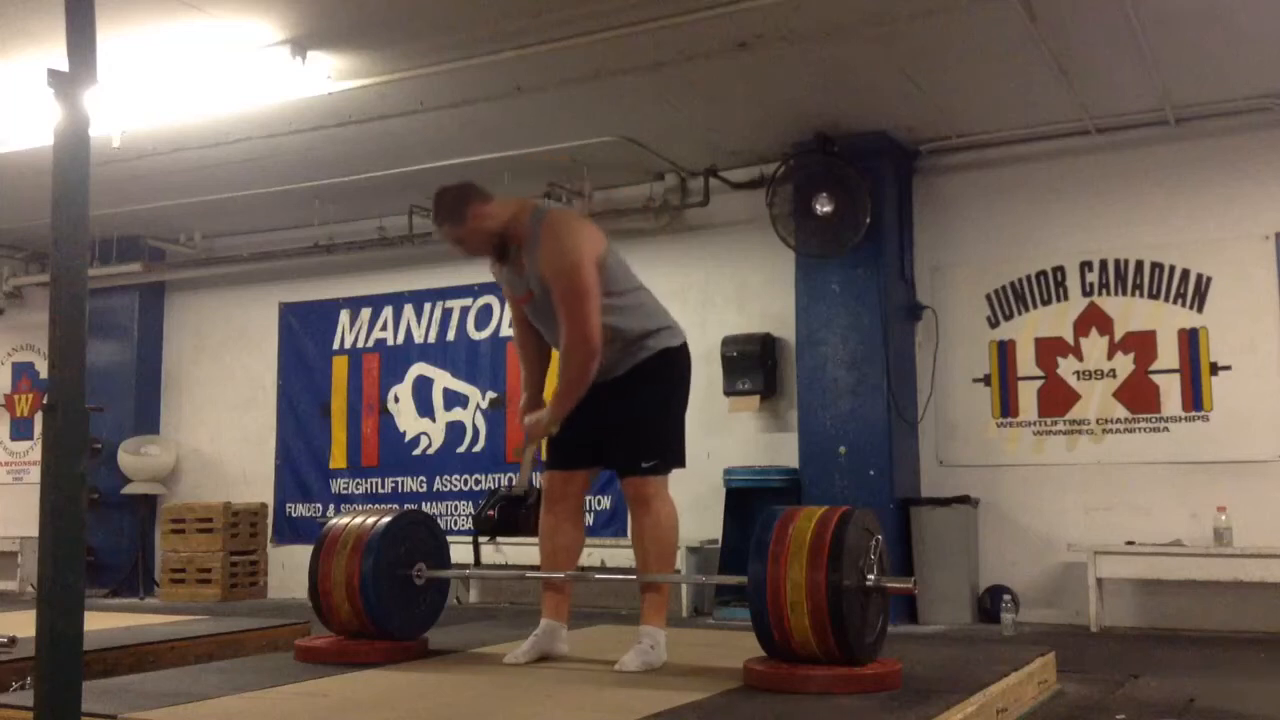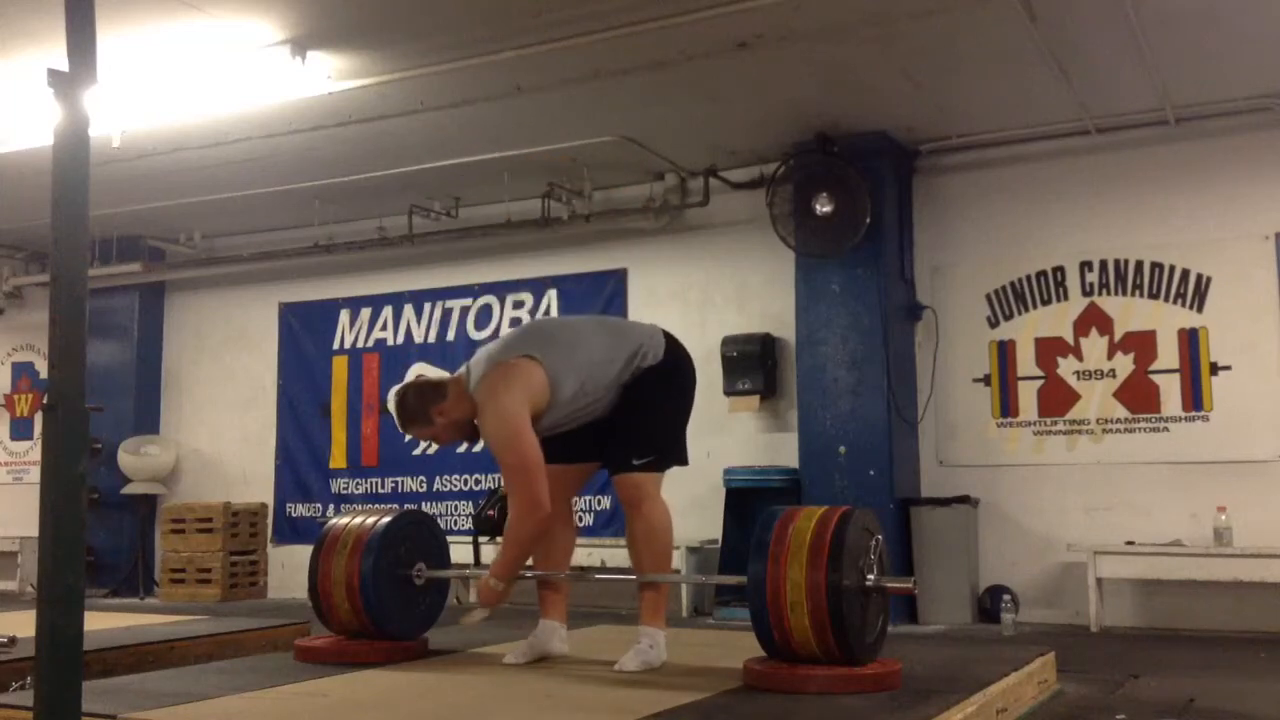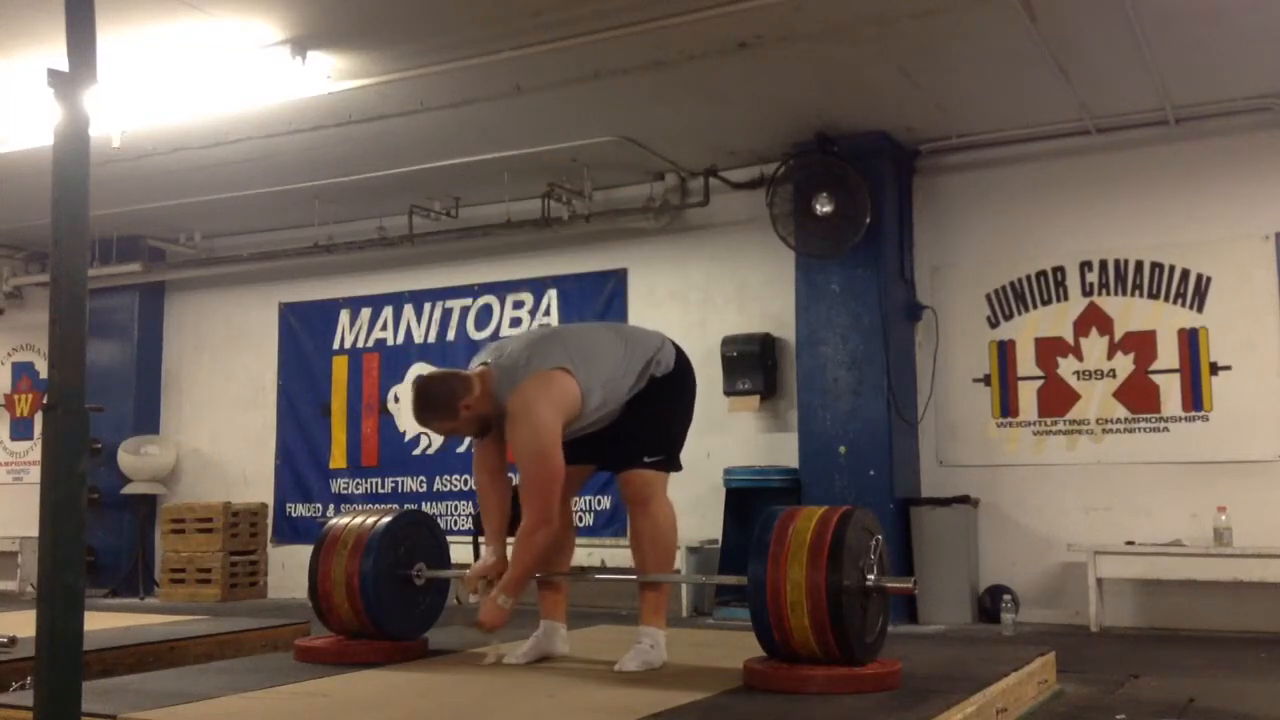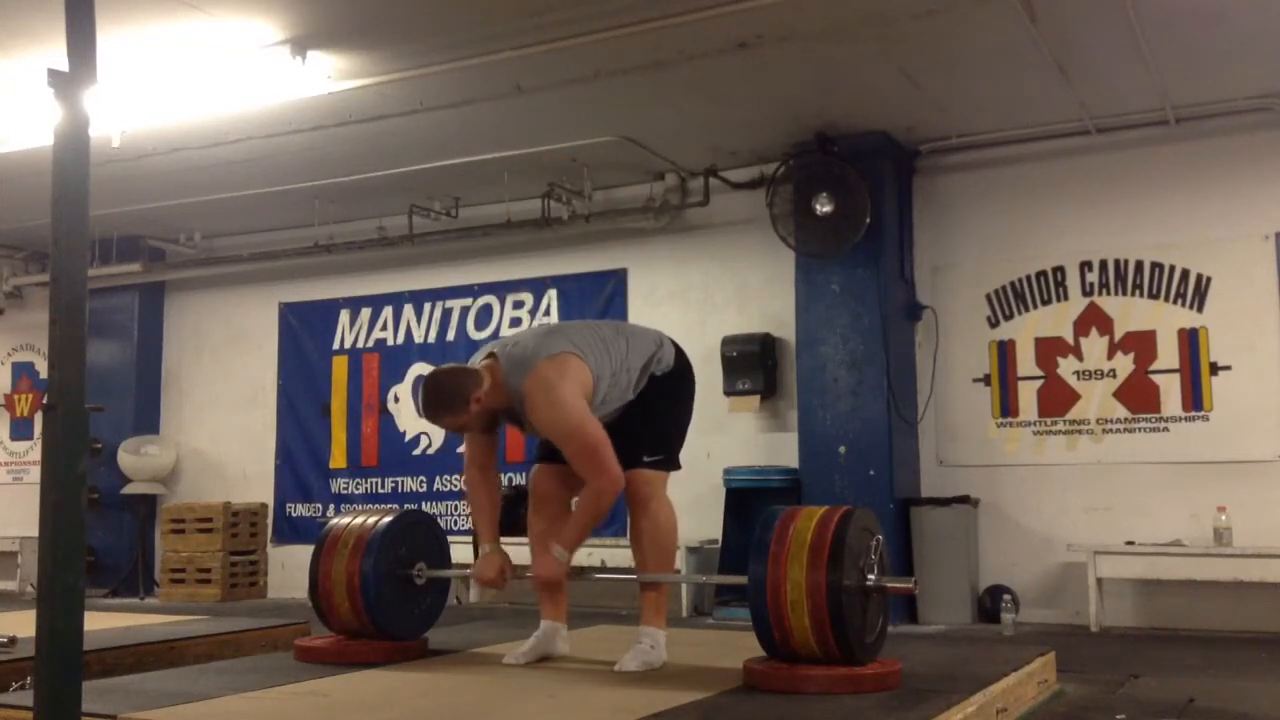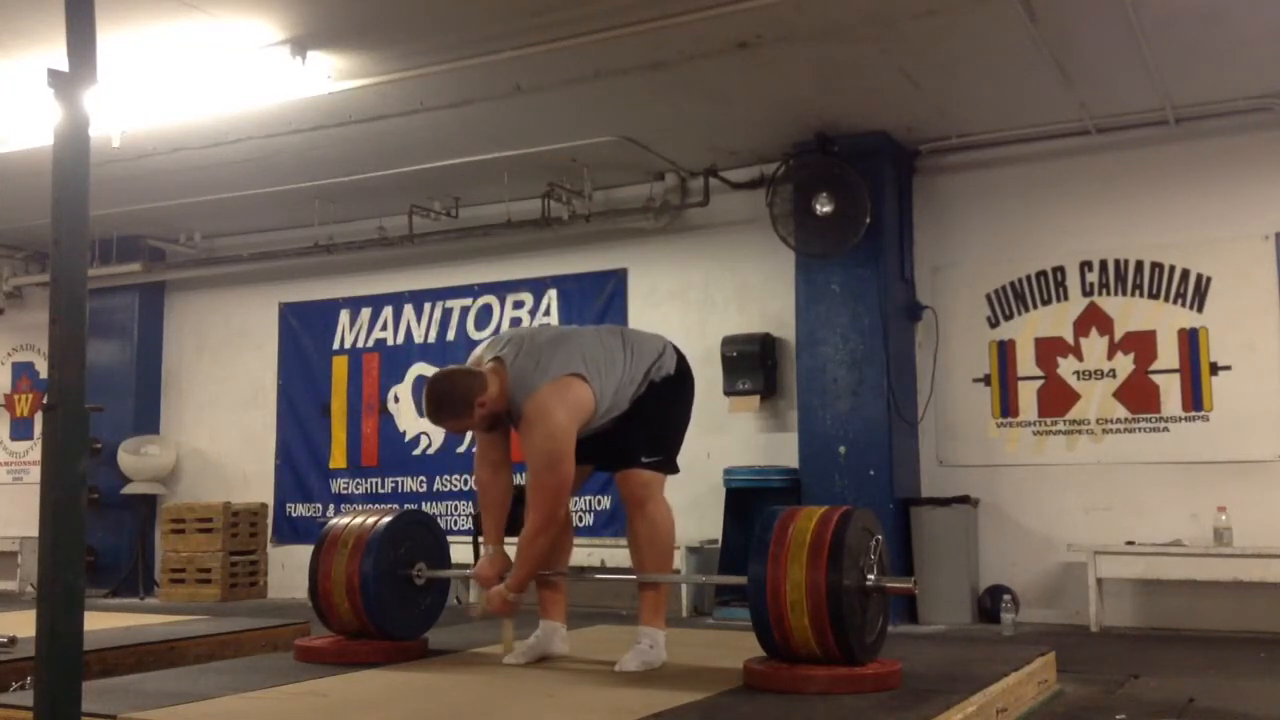
dt=1s
person 1, frame 1
left shoulder: (559, 238)
right shoulder: (502, 254)
left elbow: (584, 339)
right elbow: (526, 325)
left wrist: (553, 415)
right wrist: (532, 389)
left hip: (651, 360)
right hip: (590, 374)
left knee: (644, 489)
right knee: (559, 492)
left ankle: (653, 634)
right ankle: (552, 628)
person 1, frame 2
left shoulder: (496, 403)
right shoulder: (478, 382)
left elbow: (534, 508)
right elbow: (530, 495)
left wrist: (497, 579)
right wrist: (509, 564)
left hip: (654, 370)
right hip: (602, 389)
left knee: (636, 489)
right knee: (550, 490)
left ankle: (652, 635)
right ankle: (551, 629)
person 1, frame 3
left shoulder: (530, 407)
right shoulder: (479, 381)
left elbow: (542, 519)
right elbow: (490, 473)
left wrist: (504, 597)
right wrist: (494, 551)
left hip: (658, 377)
right hip: (603, 391)
left knee: (641, 488)
right knee: (547, 492)
left ankle: (652, 635)
right ankle: (552, 630)
person 1, frame 4
left shoulder: (547, 394)
right shoulder: (476, 381)
left elbow: (609, 481)
right elbow: (479, 469)
left wrist: (559, 552)
right wrist: (488, 548)
left hip: (656, 376)
right hip: (605, 387)
left knee: (642, 488)
right knee: (544, 488)
left ankle: (652, 635)
right ankle: (552, 630)
person 1, frame 5
left shoulder: (546, 412)
right shoulder: (479, 373)
left elbow: (546, 518)
right elbow: (492, 466)
left wrist: (511, 589)
right wrist: (492, 549)
left hip: (657, 378)
right hip: (605, 381)
left knee: (638, 488)
right knee: (543, 490)
left ankle: (652, 635)
right ankle: (552, 630)
